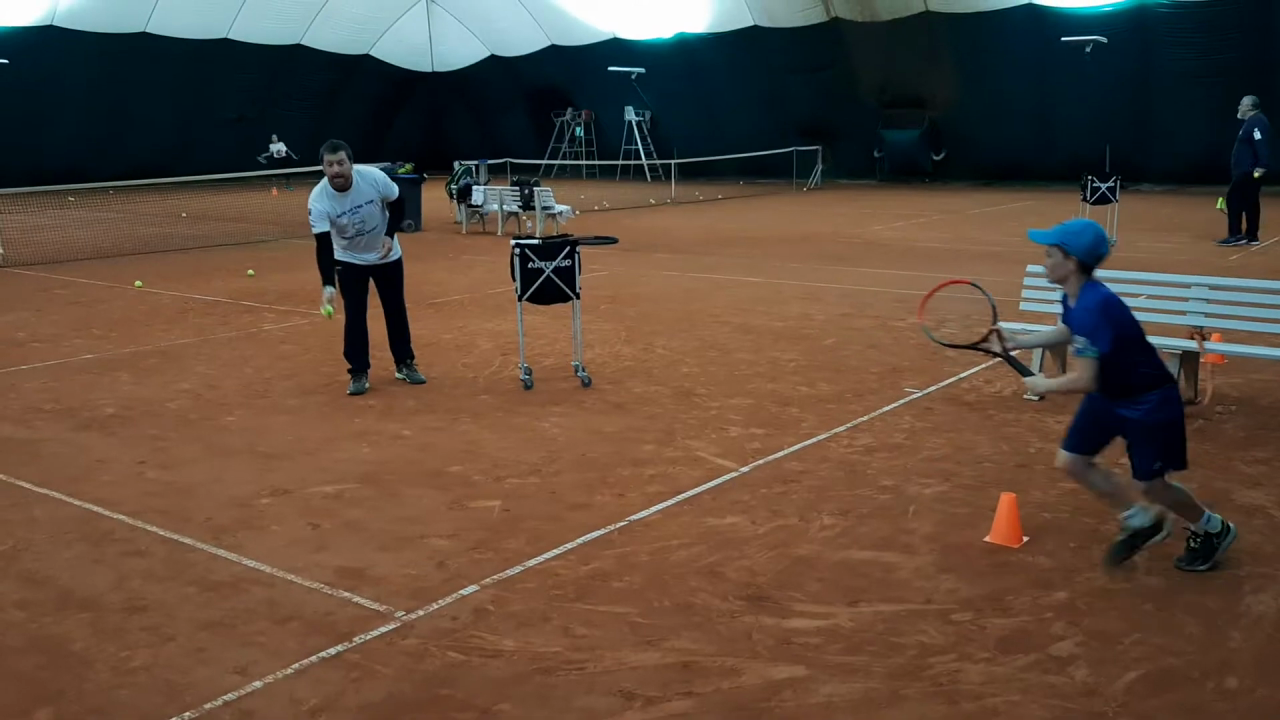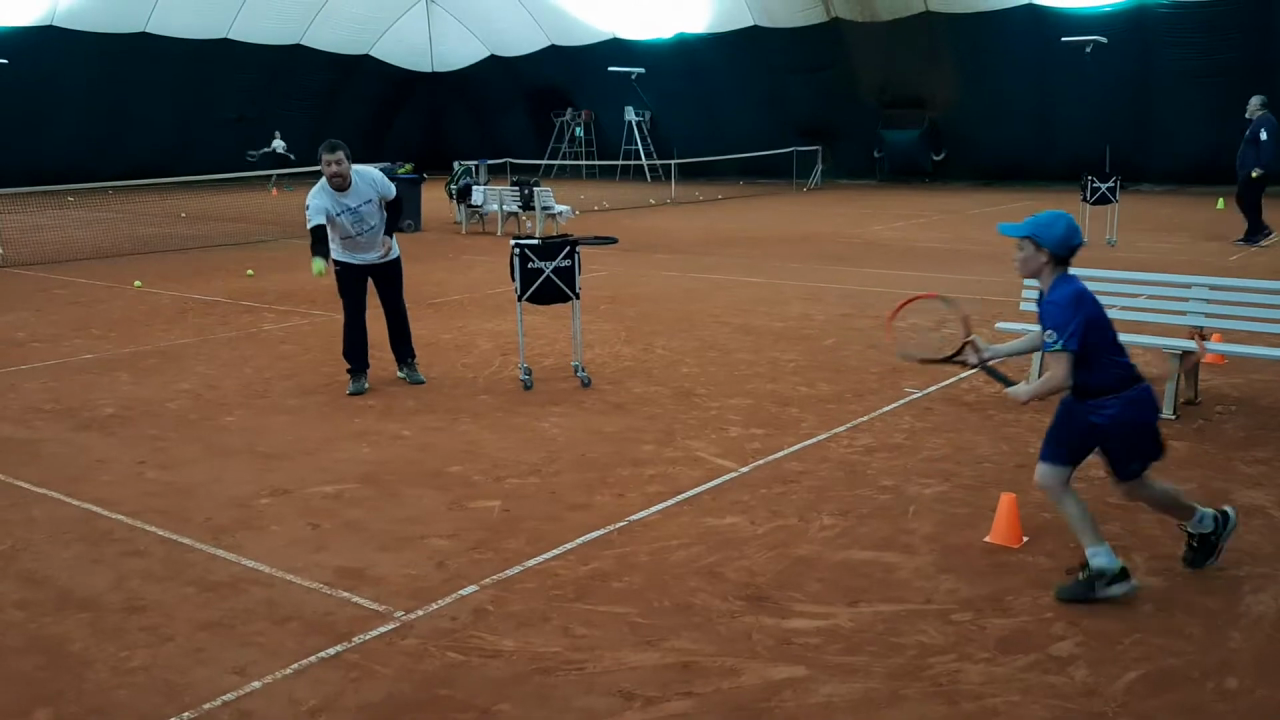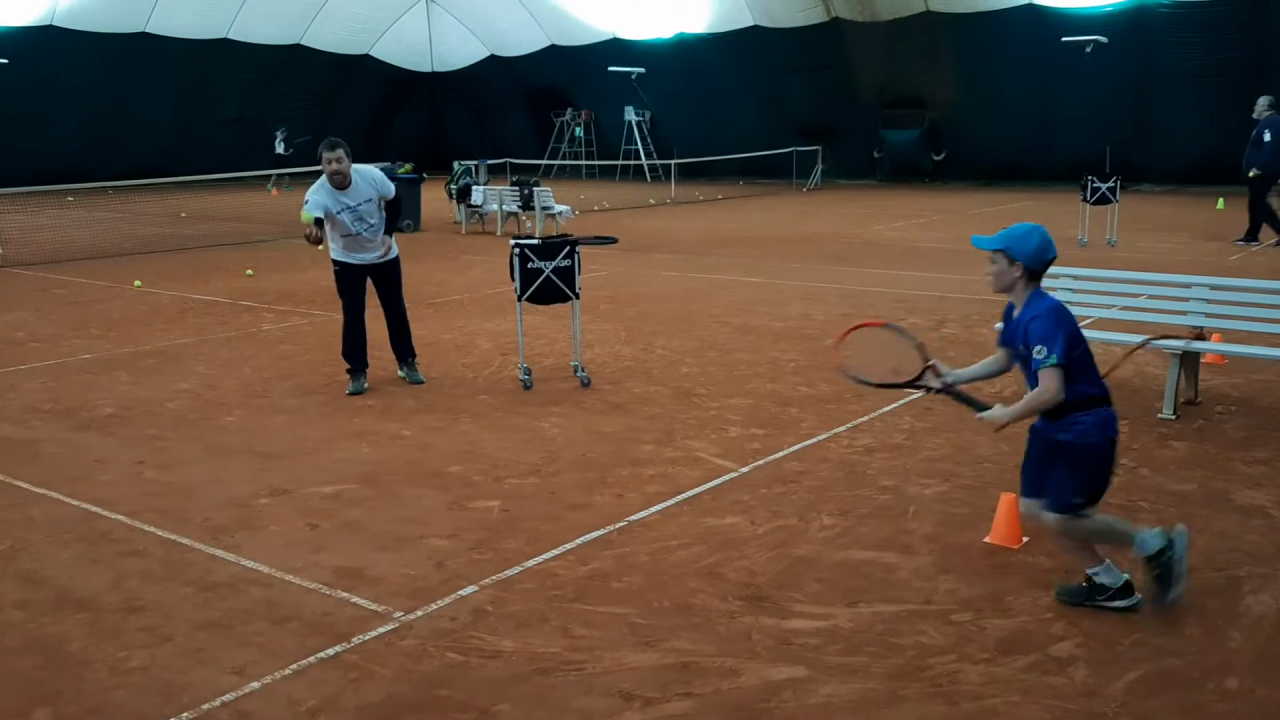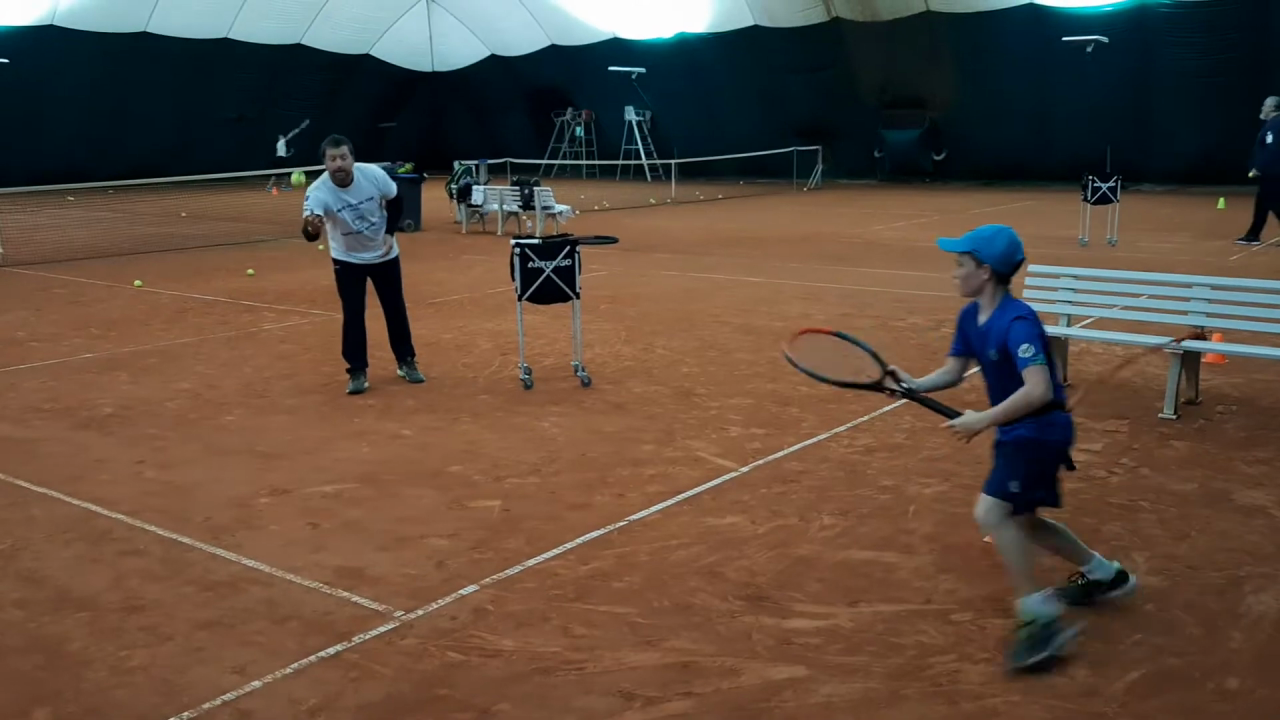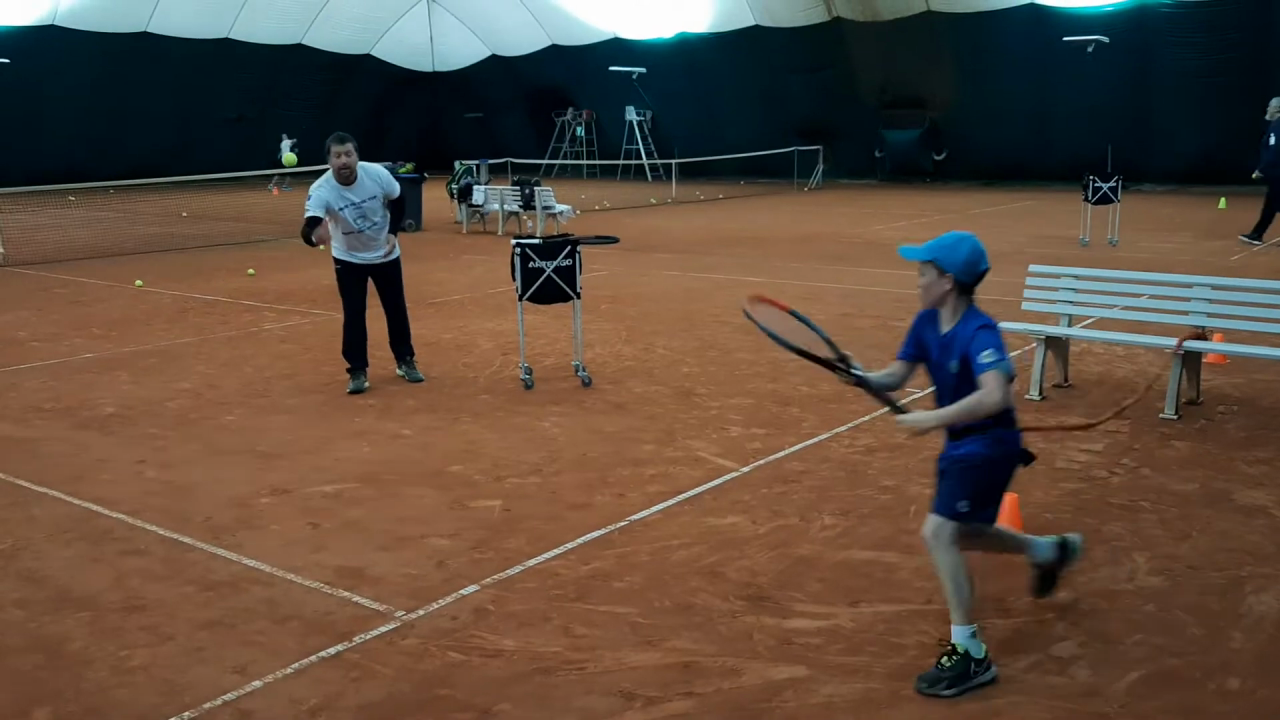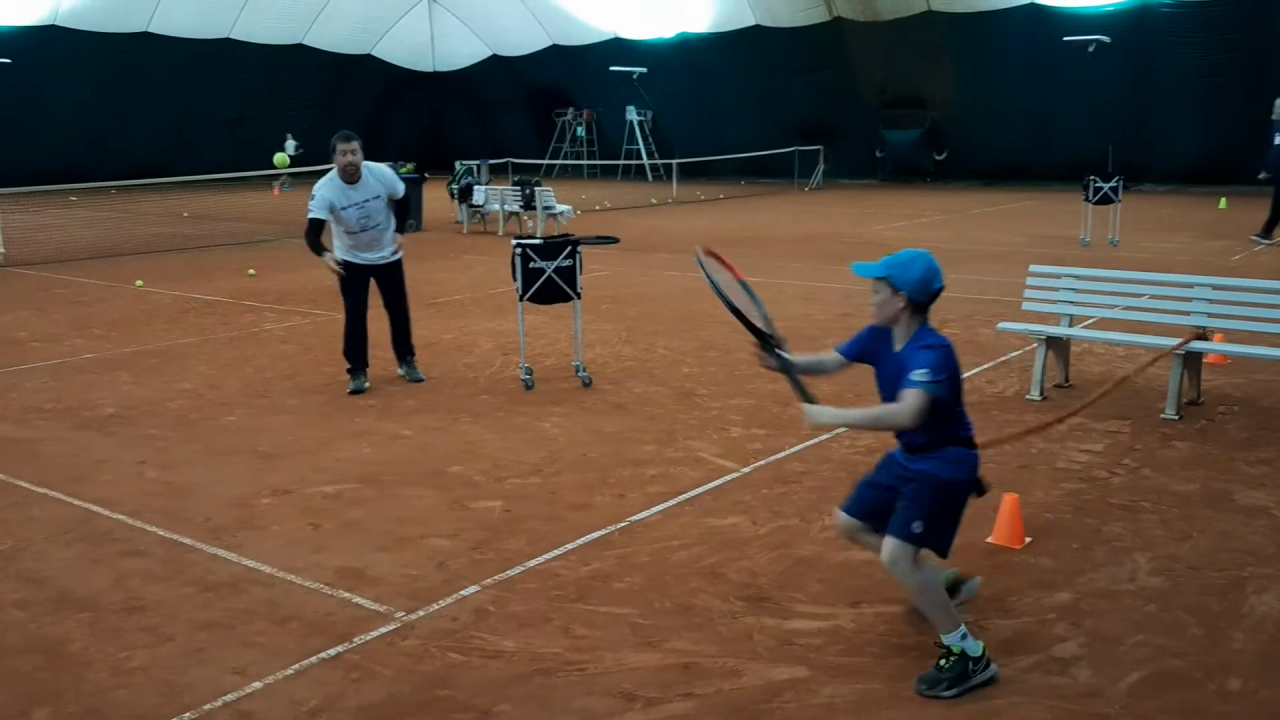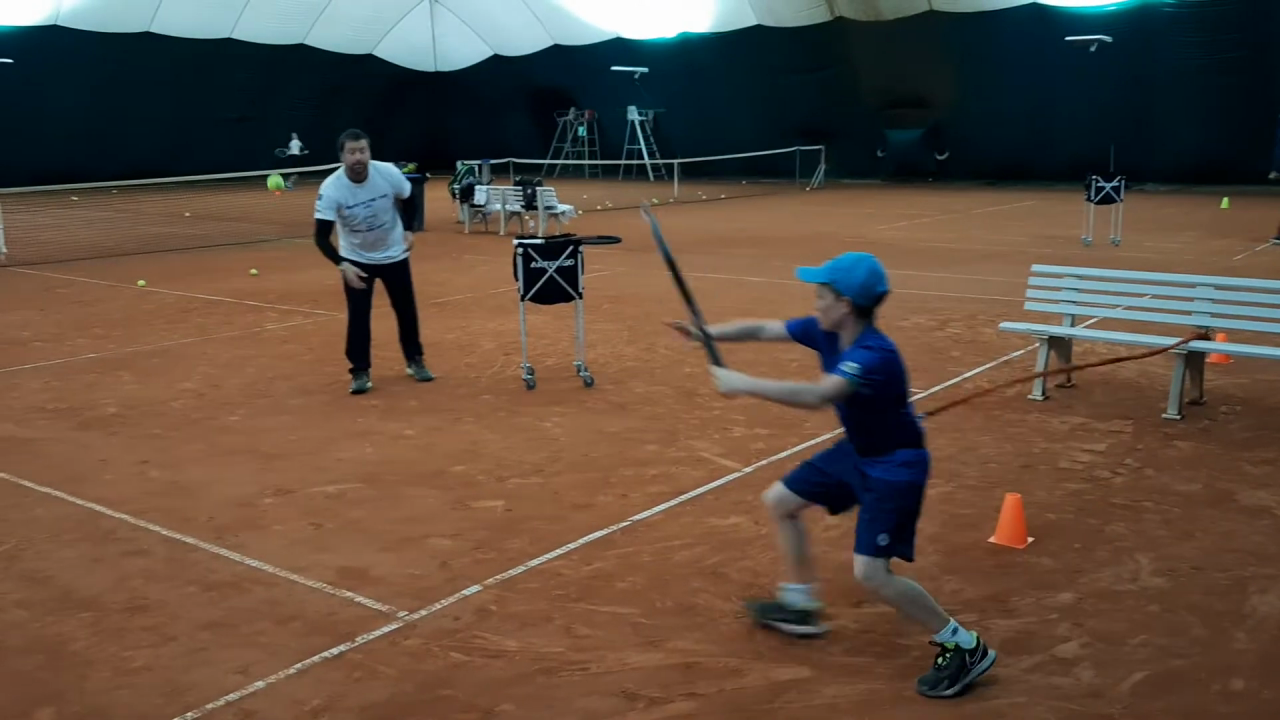
dt=0.1s
person 1, frame 1
left shoulder: (1094, 308)
right shoulder: (1074, 297)
left elbow: (1084, 380)
right elbow: (1067, 333)
left wrist: (1044, 386)
right wrist: (1016, 341)
left hip: (1149, 401)
right hip: (1109, 396)
left knee: (1152, 486)
right knee: (1071, 461)
left ankle: (1212, 530)
right ankle: (1142, 520)
person 1, frame 2
left shoulder: (1065, 301)
right shoulder: (1051, 294)
left elbow: (1059, 378)
right elbow: (1046, 340)
left wrist: (1026, 393)
right wrist: (992, 352)
left hip: (1121, 404)
right hip: (1084, 401)
left knee: (1134, 487)
right knee: (1048, 479)
left ankle: (1209, 524)
right ankle: (1106, 568)
person 1, frame 3
left shoulder: (1045, 318)
right shoulder: (1015, 312)
left elbow: (1051, 394)
right elbow: (1002, 362)
left wrist: (1007, 415)
right wrist: (951, 377)
left hip: (1085, 425)
right hip: (1053, 423)
left knee: (1060, 520)
right knee: (1033, 509)
left ankle: (1159, 546)
right ankle: (1113, 583)
person 1, frame 4
left shoulder: (1018, 320)
right shoulder: (970, 316)
left elbow: (1039, 390)
right elbow: (953, 370)
left wrist: (984, 419)
right wrist: (914, 384)
left hip: (1040, 433)
right hip: (1015, 432)
left knee: (989, 514)
right knee: (1019, 522)
left ankle: (1042, 614)
right ankle: (1104, 574)
person 1, frame 5
left shoulder: (980, 331)
right shoulder: (927, 323)
left elbow: (995, 398)
right elbow: (897, 373)
left wrist: (934, 420)
right wrist: (863, 377)
left hip: (986, 448)
right hip: (962, 446)
left knee: (937, 536)
right knee: (959, 537)
left ankle: (969, 653)
right ankle: (1052, 550)
person 1, frame 6
left shoulder: (932, 353)
right shoulder: (879, 336)
left elbow: (905, 415)
right elbow: (827, 362)
left wrist: (835, 417)
right wrist: (785, 362)
left hip: (945, 466)
right hip: (908, 458)
left knee: (895, 557)
right knee: (847, 525)
left ankle: (968, 655)
right ankle: (941, 582)
person 1, frame 7
left shoulder: (875, 356)
right shoulder: (824, 331)
left elbow: (816, 396)
right elbow: (761, 331)
left wrist: (747, 384)
right wrist: (703, 329)
left hip: (895, 467)
right hip: (852, 454)
left knee: (870, 571)
right knee: (778, 500)
left ankle: (962, 646)
right ankle: (800, 603)
person 2, frame 1
left shoulder: (374, 177)
right shoulder: (319, 200)
left elbow: (398, 204)
right elbow: (324, 245)
left wrist: (389, 235)
right wrist: (328, 286)
left hip: (387, 256)
right hip: (349, 261)
left knee: (396, 310)
right knee: (355, 315)
left ankle: (405, 364)
right ankle: (359, 372)
person 2, frame 2
left shoulder: (372, 177)
right shoulder: (317, 198)
left elbow: (395, 203)
right elbow: (318, 238)
left wrist: (388, 234)
right wrist: (320, 260)
left hip: (385, 255)
right hip: (348, 260)
left knee: (396, 309)
right knee: (353, 315)
left ankle: (406, 363)
right ankle: (358, 372)
person 2, frame 3
left shoulder: (372, 175)
right shoulder: (317, 195)
left elbow: (394, 202)
right elbow: (312, 233)
left wrist: (388, 233)
right wrist: (313, 234)
left hip: (384, 254)
right hip: (347, 260)
left knee: (396, 309)
right knee: (353, 315)
left ankle: (406, 362)
right ankle: (358, 372)
person 2, frame 4
left shoulder: (374, 174)
right shoulder: (318, 192)
left elbow: (395, 202)
right elbow: (310, 233)
left wrist: (390, 233)
right wrist: (311, 226)
left hip: (384, 253)
right hip: (347, 259)
left knee: (396, 309)
right knee: (353, 315)
left ankle: (406, 361)
right ankle: (357, 372)
person 2, frame 5
left shoulder: (378, 173)
right shoulder: (320, 190)
left elbow: (397, 201)
right elbow: (308, 230)
left wrist: (393, 232)
right wrist: (315, 236)
left hip: (385, 254)
right hip: (349, 259)
left knee: (396, 308)
right knee: (354, 315)
left ankle: (405, 361)
right ankle: (358, 371)
person 2, frame 6
left shoulder: (382, 173)
right shoulder: (324, 189)
left elbow: (402, 200)
right elbow: (312, 232)
left wrist: (399, 231)
right wrist: (324, 254)
left hip: (388, 254)
right hip: (351, 259)
left knee: (399, 309)
right knee: (355, 315)
left ankle: (406, 361)
right ankle: (358, 372)
person 2, frame 7
left shoulder: (388, 173)
right shoulder: (330, 189)
left elbow: (407, 199)
right elbow: (322, 236)
left wrist: (408, 230)
right wrist: (342, 265)
left hip: (394, 254)
right hip: (355, 259)
left knee: (407, 308)
right knee: (359, 316)
left ankle: (414, 360)
right ankle: (361, 372)
